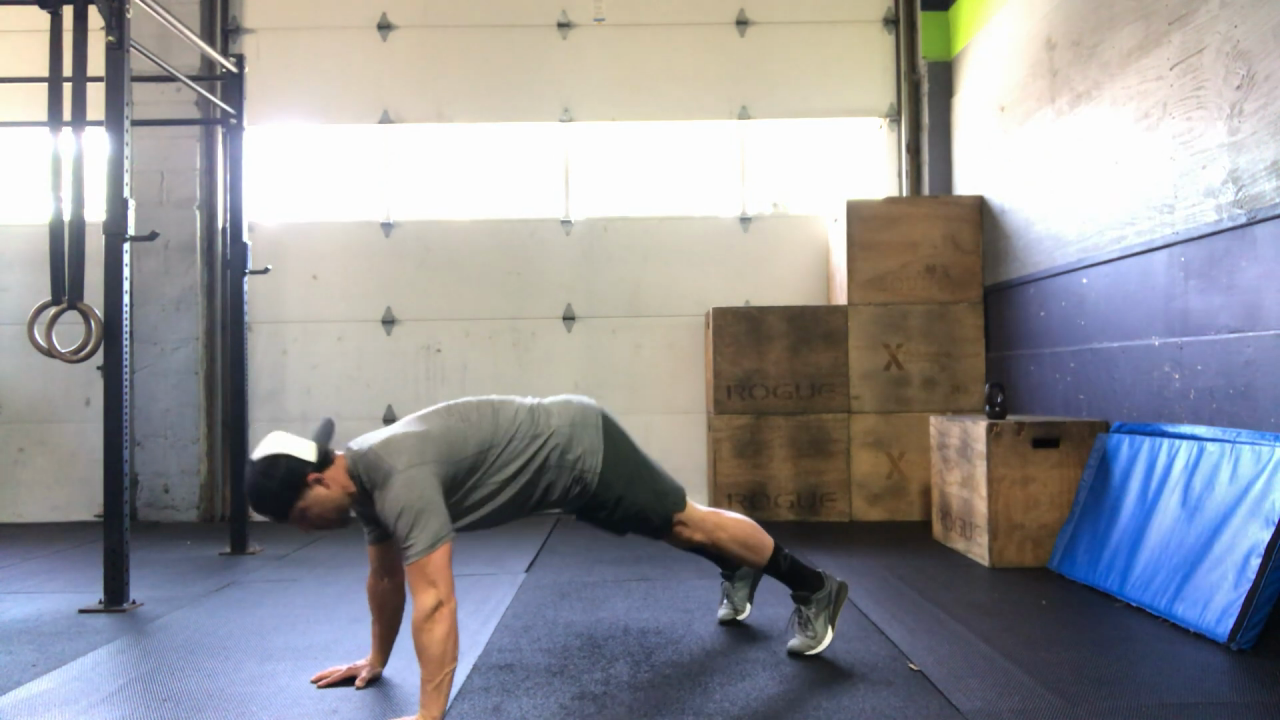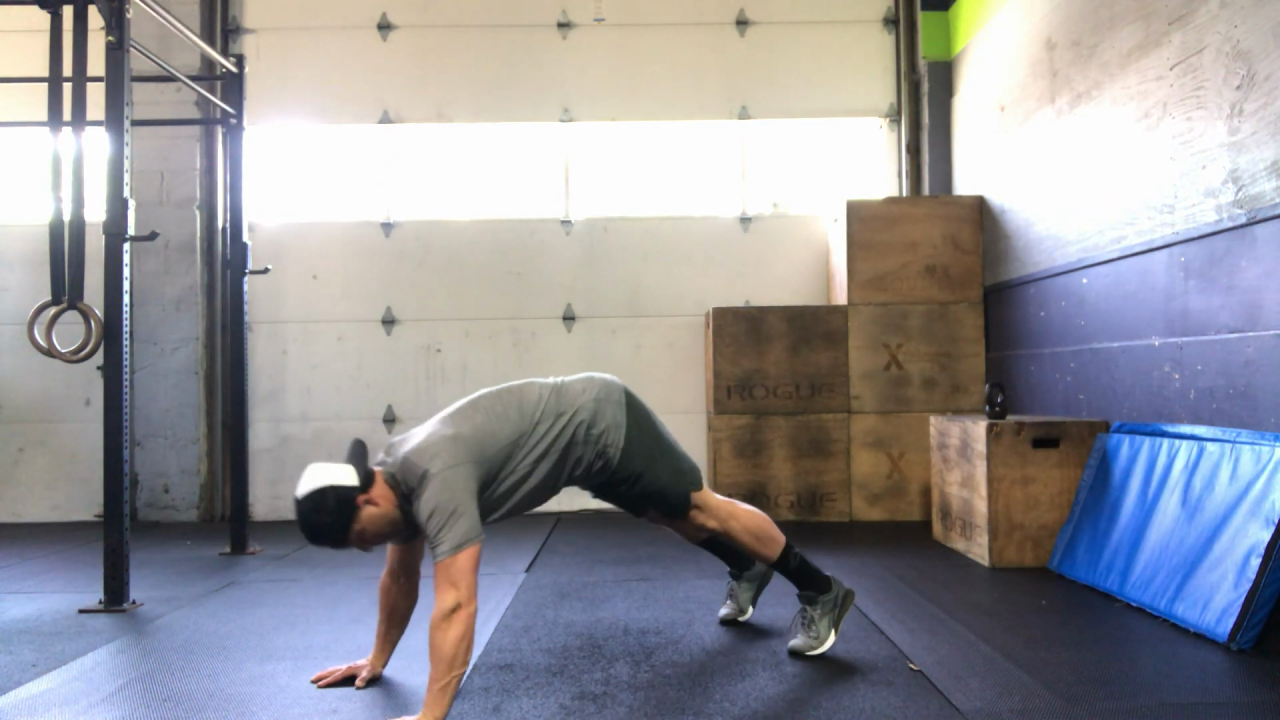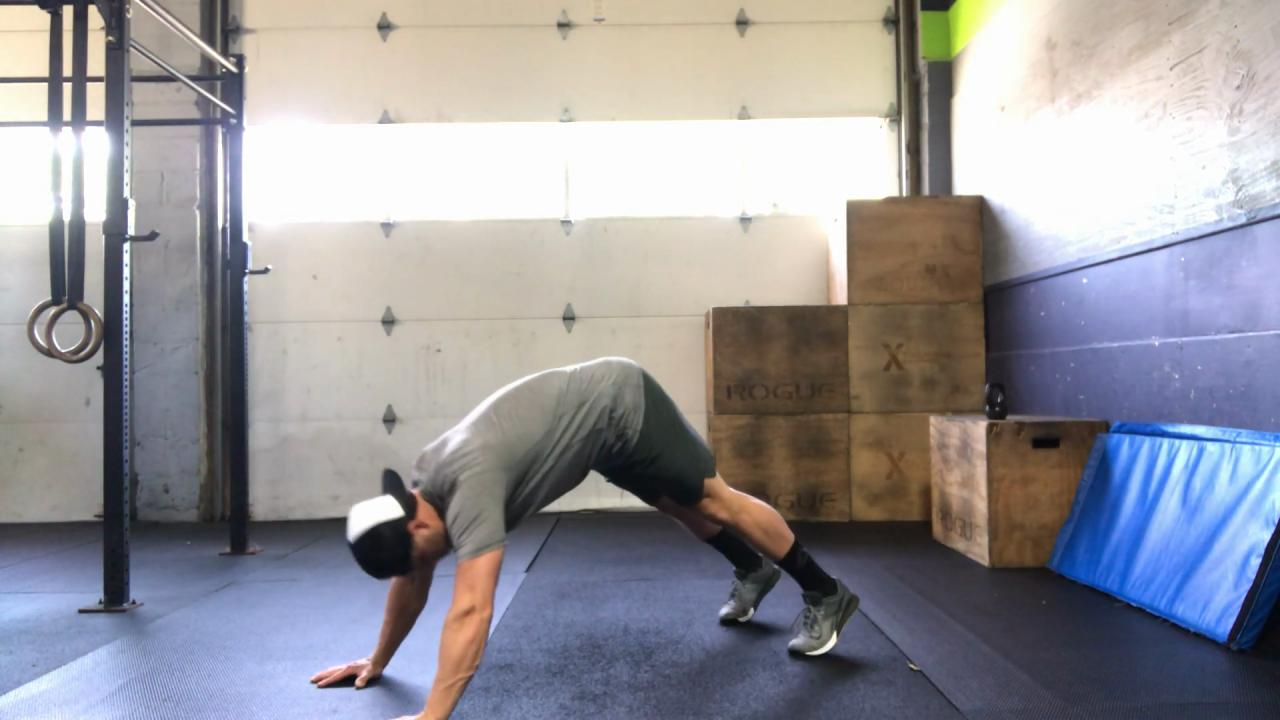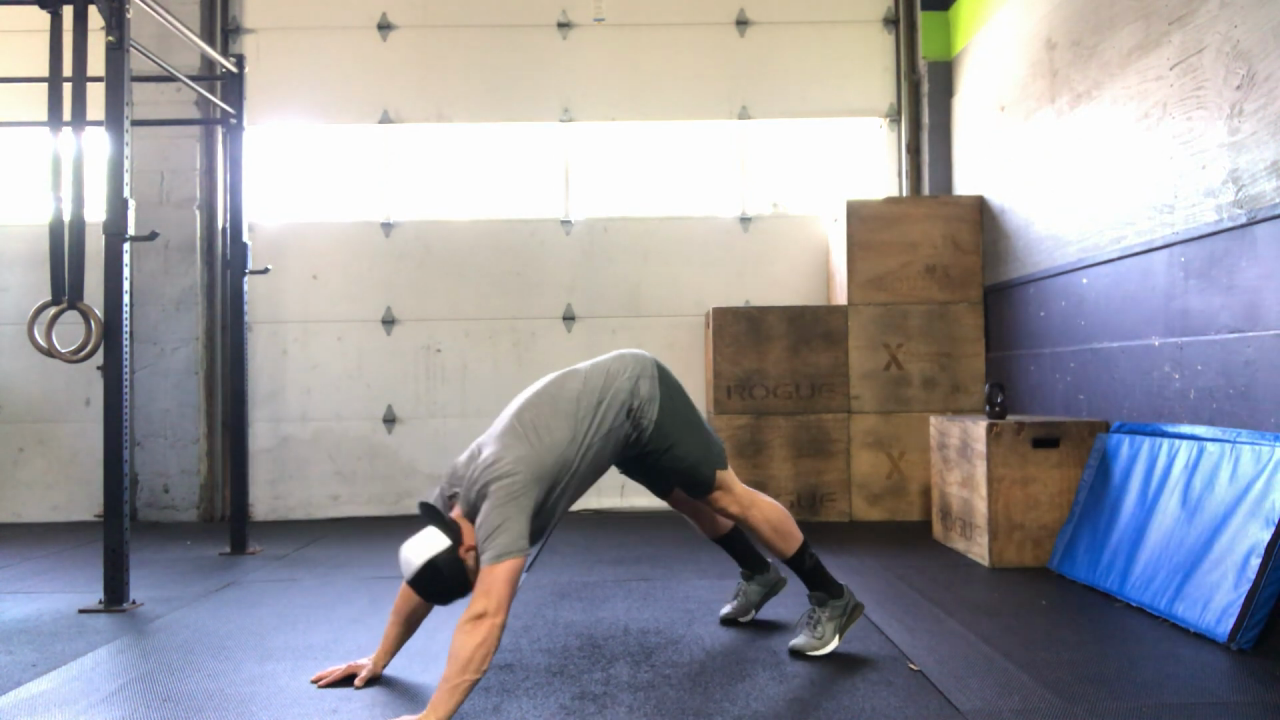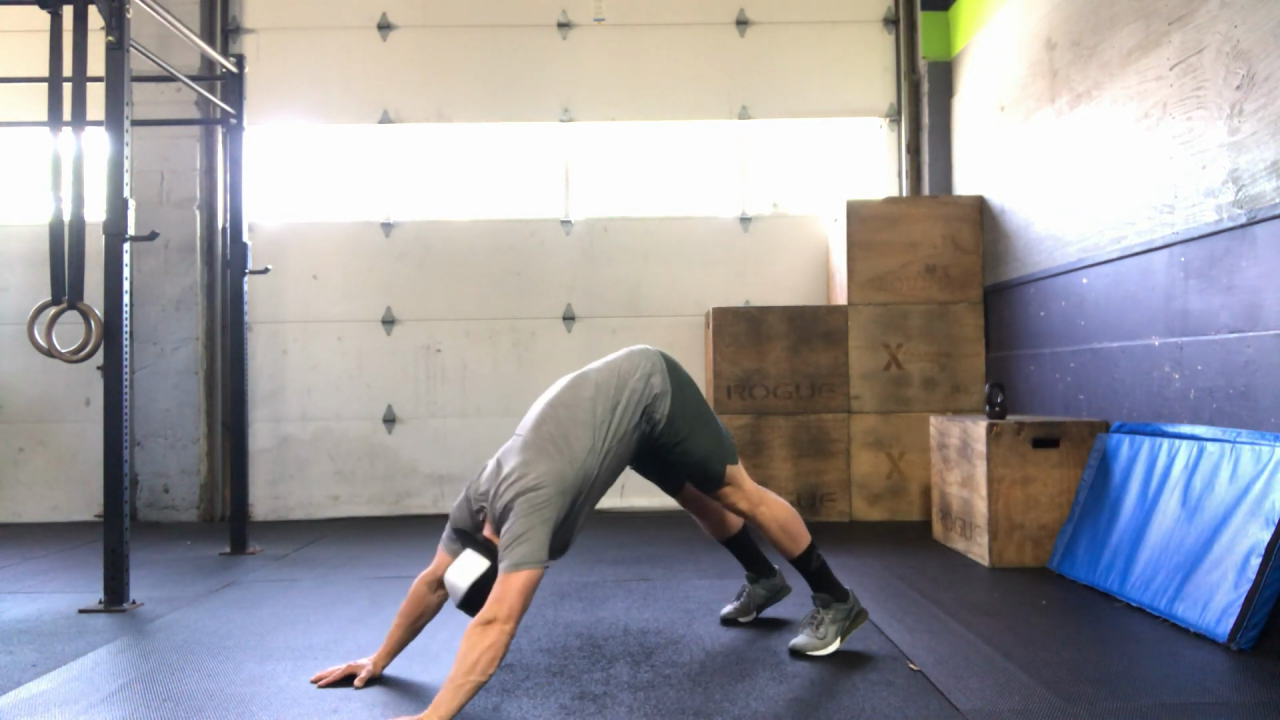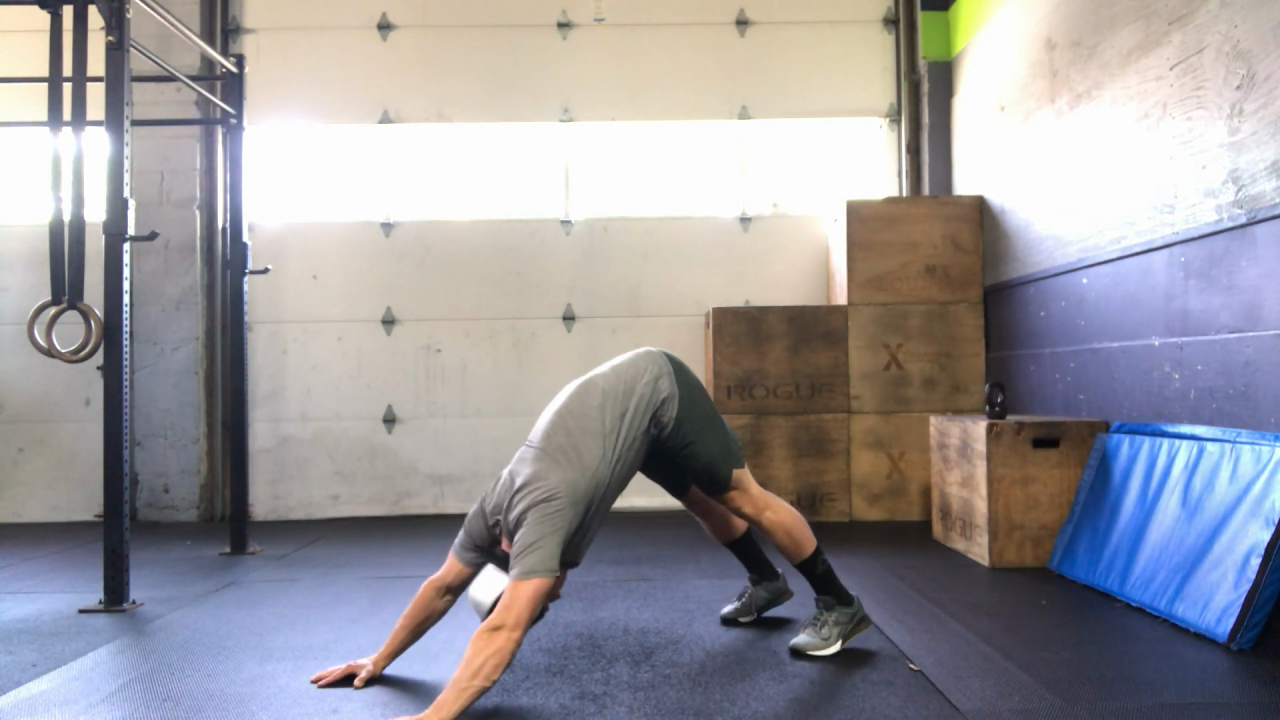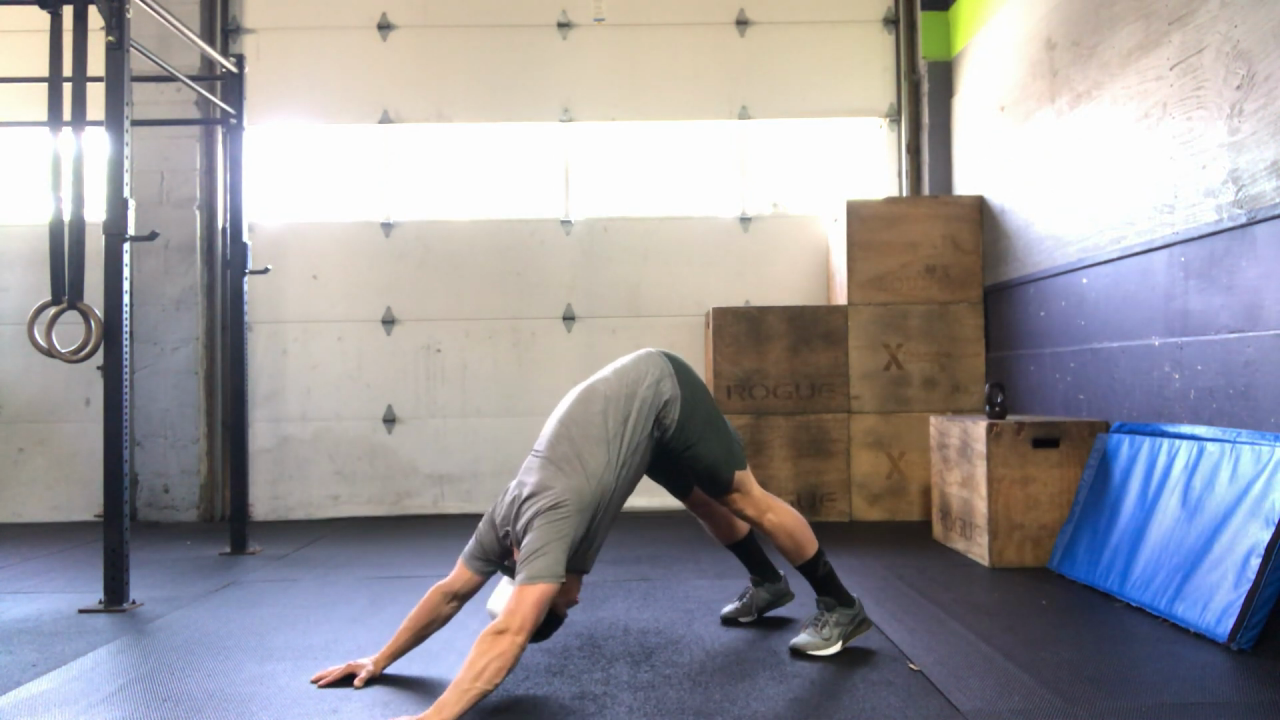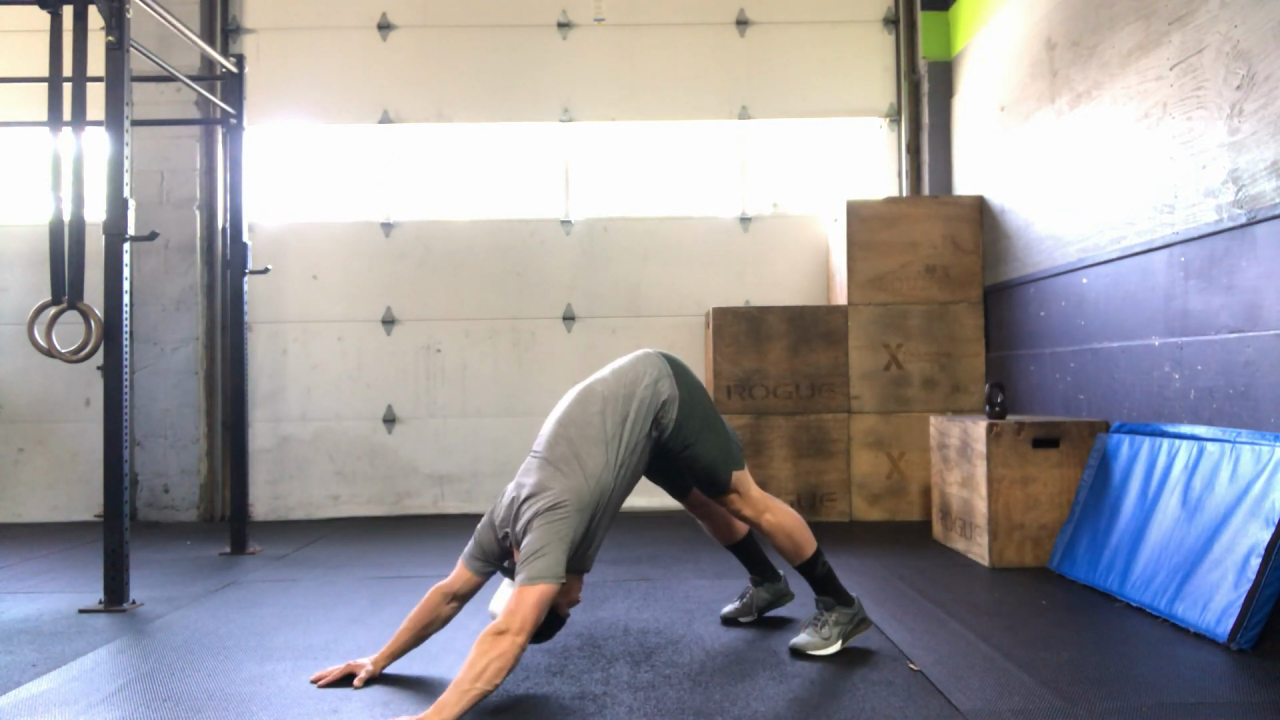
dt=0.3s
person 1, frame 1
left shoulder: (398, 478)
right shoulder: (362, 475)
left elbow: (434, 600)
right elbow: (385, 576)
right wrist: (375, 660)
left hip: (578, 448)
right hip: (561, 453)
left knee: (687, 521)
right knee: (661, 525)
left ankle: (814, 590)
right ankle: (738, 574)
person 1, frame 2
left shoulder: (434, 480)
right shoulder: (395, 477)
left elbow: (455, 602)
right elbow: (400, 577)
right wrist: (376, 660)
left hip: (601, 422)
right hip: (586, 435)
left knee: (702, 510)
right knee: (673, 515)
left ankle: (820, 592)
right ankle: (746, 573)
person 1, frame 3
left shoulder: (469, 486)
right shoulder: (426, 482)
left elbow: (471, 609)
right elbow: (414, 584)
right wrist: (376, 661)
left hip: (622, 404)
right hip: (603, 417)
left knee: (714, 500)
right knee: (678, 505)
left ankle: (826, 595)
right ankle: (753, 572)
person 1, frame 4
left shoulder: (501, 496)
right shoulder: (455, 490)
left elbow: (486, 615)
right elbow: (422, 585)
right wrist: (378, 660)
left hip: (639, 394)
right hip: (617, 409)
left knee: (726, 496)
right knee: (688, 500)
left ankle: (830, 598)
right ankle: (760, 574)
person 1, frame 5
left shoulder: (529, 506)
right shoulder: (479, 500)
left elbow: (495, 623)
right elbow: (433, 581)
right wrist: (379, 659)
left hip: (651, 388)
right hip: (628, 401)
left knee: (738, 493)
right knee: (696, 498)
left ankle: (835, 601)
right ankle: (764, 579)
person 1, frame 6
left shoulder: (541, 516)
right shoulder: (494, 509)
left elbow: (504, 629)
right elbow: (443, 586)
right wrist: (379, 660)
left hip: (659, 389)
right hip: (634, 396)
left knee: (744, 497)
right knee: (702, 501)
left ankle: (839, 605)
right ankle: (766, 582)
person 1, frame 7
left shoulder: (548, 522)
right shoulder: (506, 518)
left elbow: (507, 634)
right elbow: (449, 592)
right wrist: (379, 660)
left hip: (661, 391)
right hip: (636, 398)
left knee: (746, 500)
right knee: (705, 503)
left ankle: (840, 607)
right ankle: (768, 584)
person 1, frame 8
left shoulder: (548, 522)
right shoulder: (506, 518)
left elbow: (507, 634)
right elbow: (449, 593)
right wrist: (378, 660)
left hip: (658, 390)
right hip: (635, 397)
left knee: (743, 499)
right knee: (703, 503)
left ankle: (839, 606)
right ankle: (767, 583)
